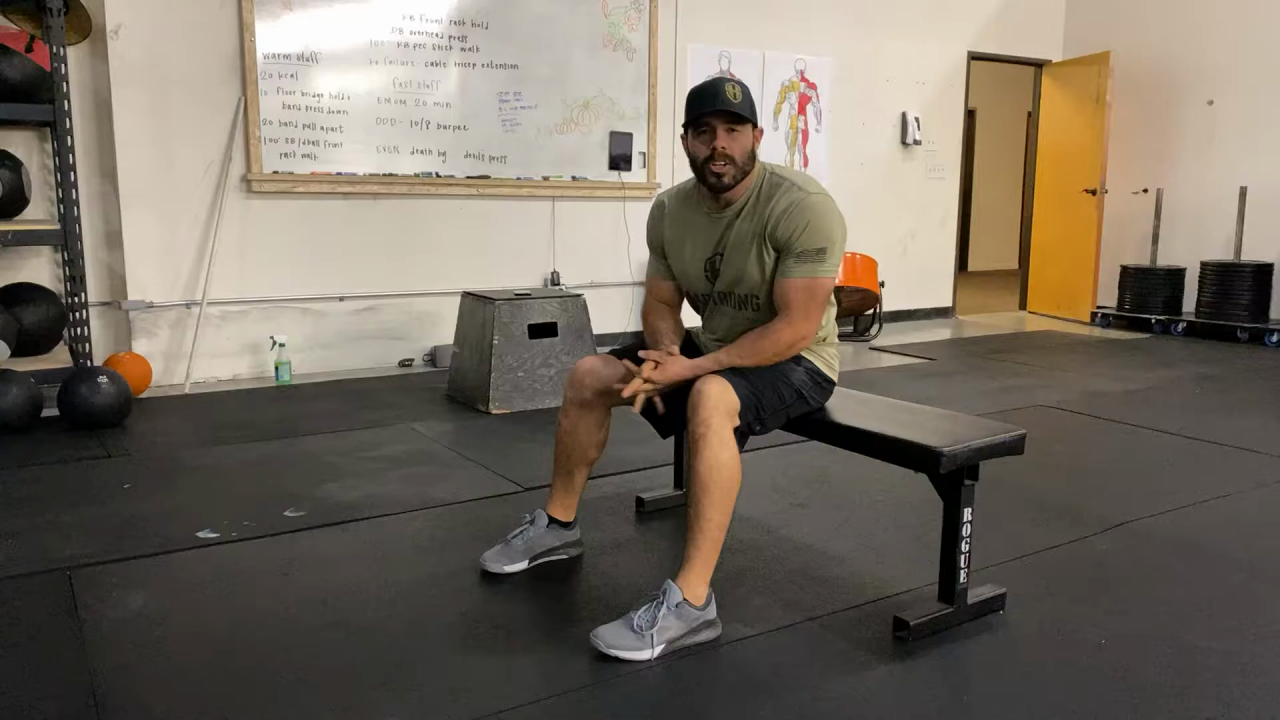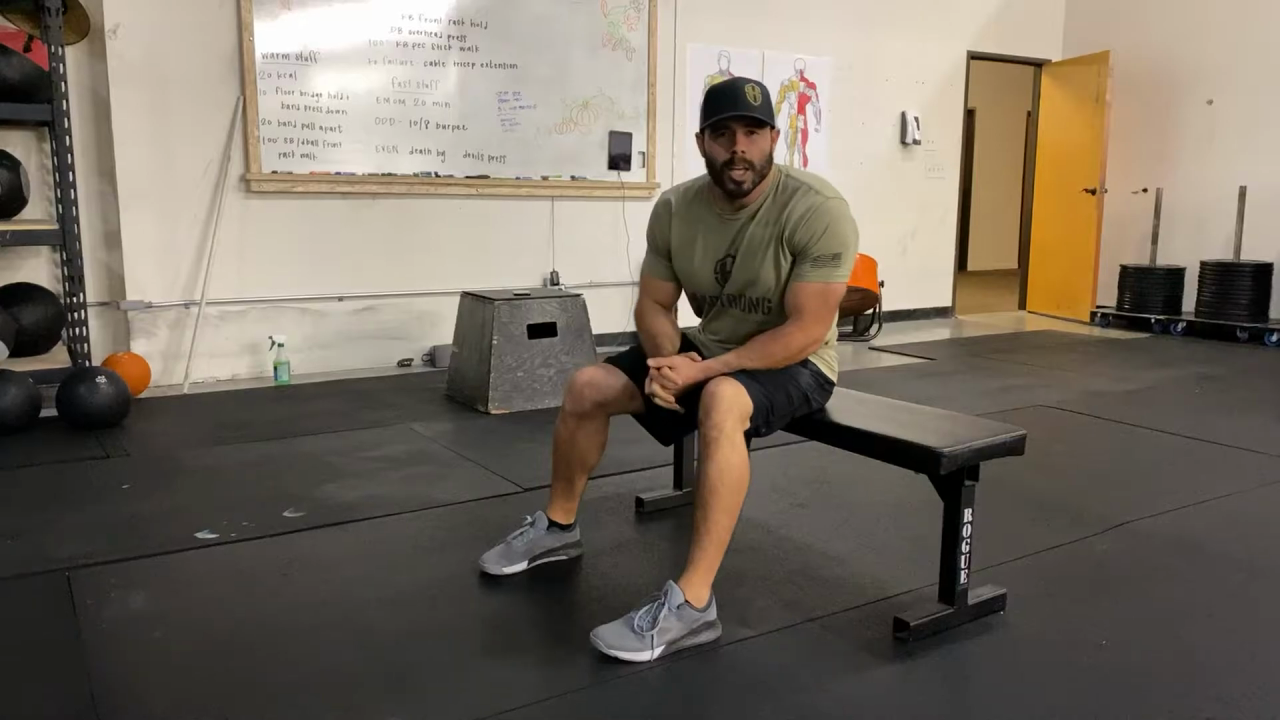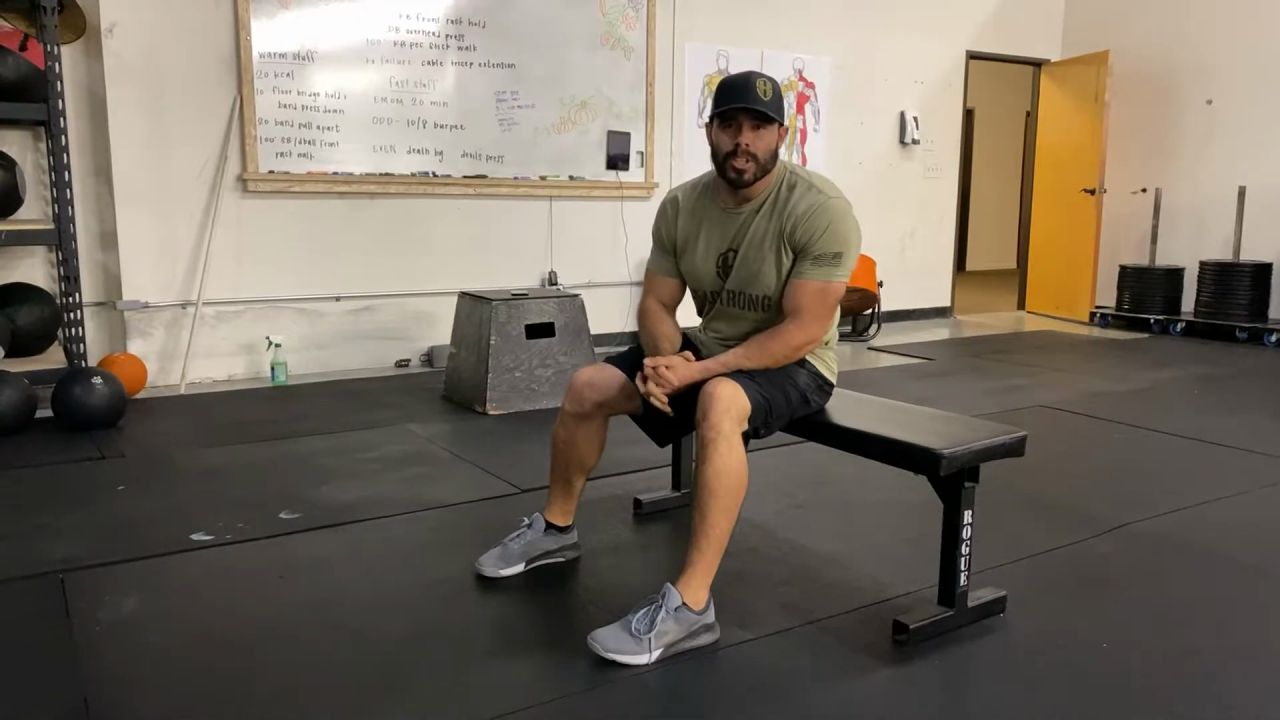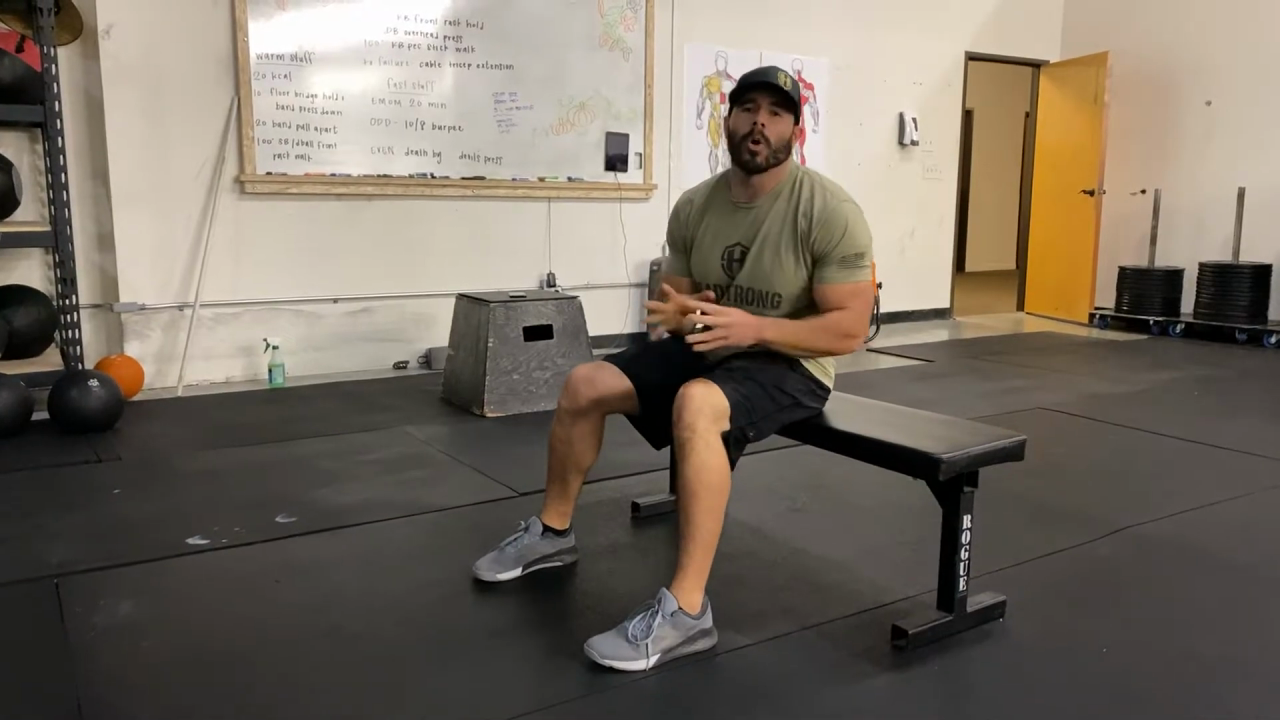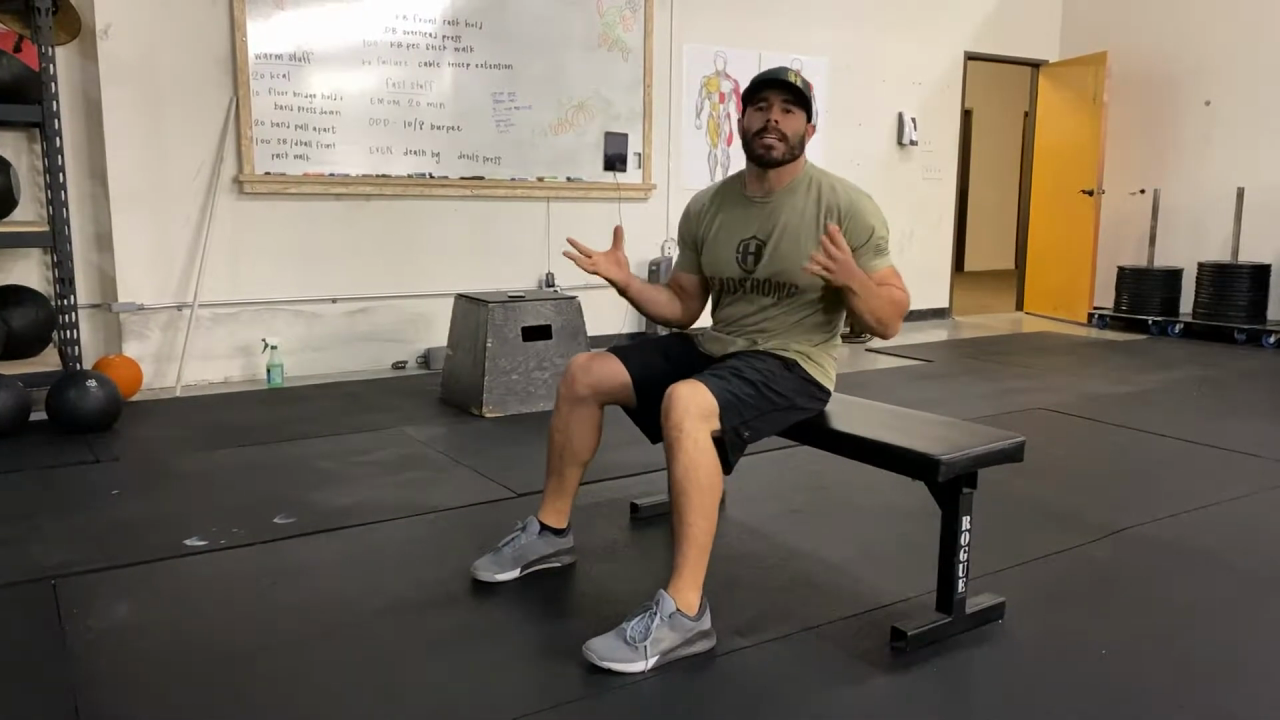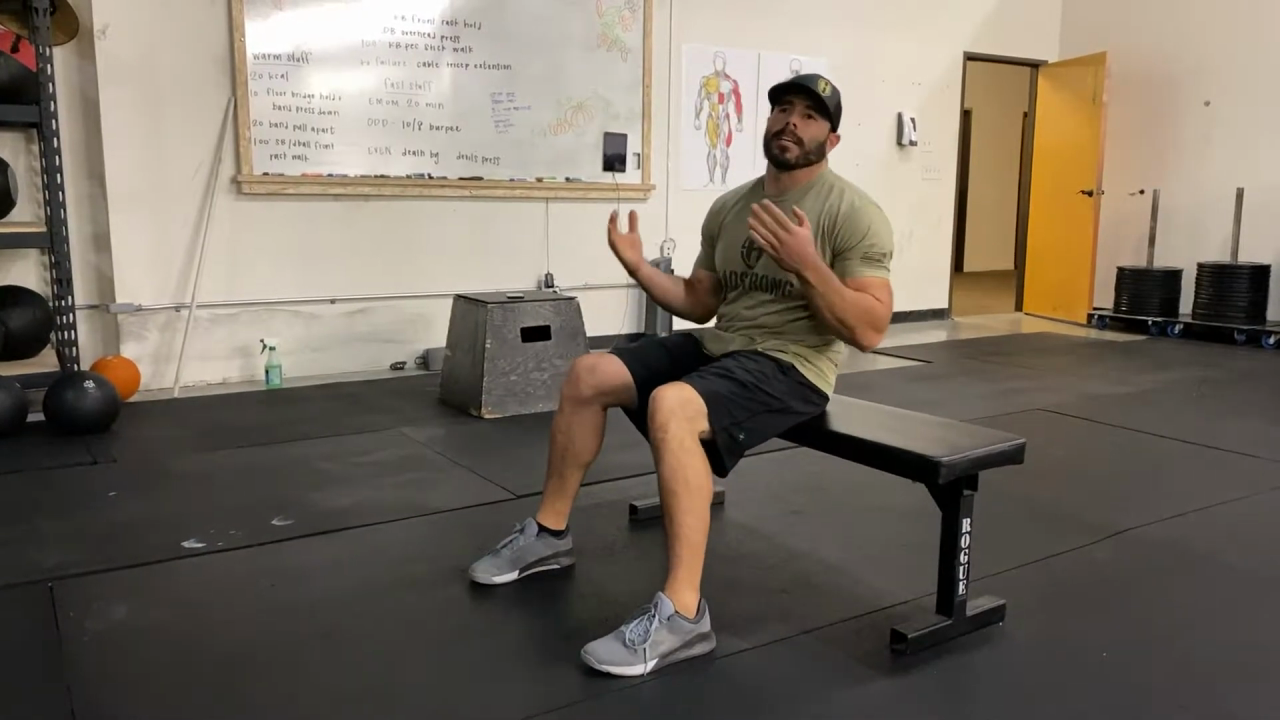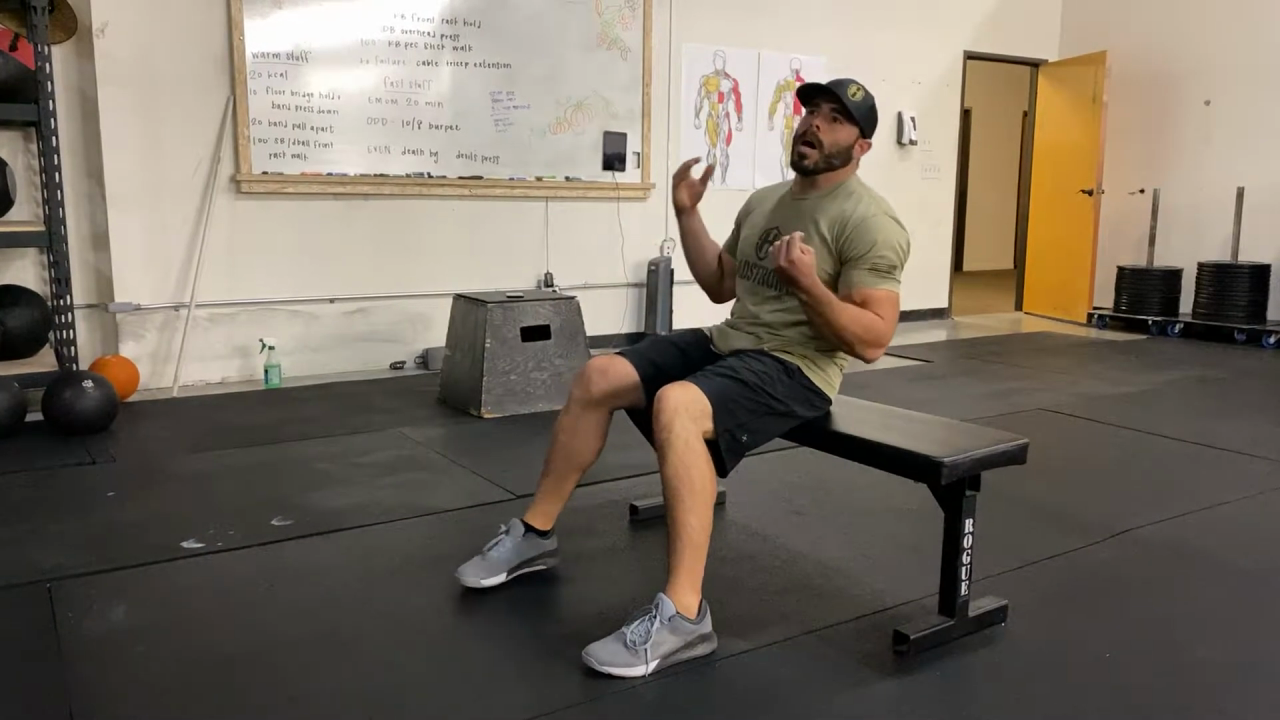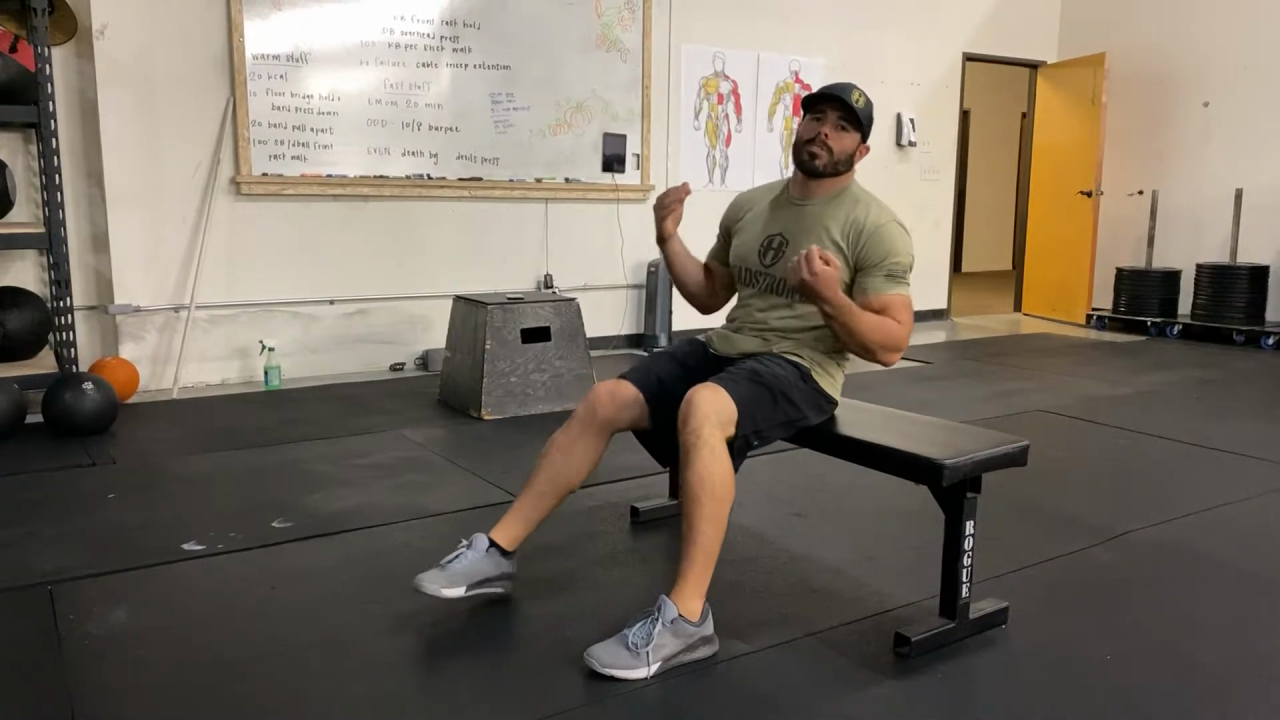
dt=0.4s
person 1, frame 1
left shoulder: (802, 207)
right shoulder: (671, 209)
left elbow: (796, 329)
right elbow: (661, 302)
left wrist: (692, 367)
right wrist: (663, 355)
left hip: (794, 361)
right hip: (713, 347)
left knee: (709, 399)
right knee: (588, 376)
left ankle: (690, 601)
right ankle: (559, 525)
person 1, frame 2
left shoulder: (817, 211)
right shoulder: (674, 208)
left elbow: (805, 332)
right elbow: (653, 303)
left wrist: (701, 371)
right wrist: (668, 359)
left hip: (793, 363)
right hip: (709, 347)
left knee: (720, 403)
right knee: (587, 387)
left ankle: (691, 604)
right ankle: (558, 527)
person 1, frame 3
left shoulder: (820, 209)
right shoulder: (681, 205)
left elbow: (803, 333)
right elbow: (656, 303)
left wrist: (696, 371)
right wrist: (667, 358)
left hip: (793, 364)
right hip: (710, 349)
left knee: (718, 402)
right knee: (587, 388)
left ankle: (689, 606)
right ankle: (555, 529)
person 1, frame 4
left shoulder: (829, 212)
right shoulder: (695, 206)
left elbow: (850, 329)
right elbow: (679, 305)
left wrist: (760, 328)
right wrist: (674, 314)
left hip: (789, 365)
right hip: (711, 350)
left knee: (695, 405)
right knee: (583, 384)
left ankle: (685, 610)
right ankle: (552, 532)
person 1, frame 5
left shoulder: (844, 207)
right shoulder: (705, 208)
left elbow: (891, 318)
right elbow: (682, 307)
left wrist: (849, 277)
right wrist: (625, 282)
left hip: (790, 364)
right hip: (714, 346)
left knee: (683, 404)
right knee: (583, 374)
left ankle: (683, 612)
right ankle: (550, 532)
person 1, frame 6
left shoulder: (852, 214)
right shoulder: (730, 206)
left elbow: (868, 330)
right elbow: (700, 304)
left wrist: (806, 264)
right wrist: (637, 266)
left hip: (789, 366)
right hip: (720, 345)
left knee: (670, 407)
right knee: (587, 375)
left ankle: (682, 613)
right ankle: (549, 533)
person 1, frame 7
left shoulder: (867, 221)
right shoulder: (764, 201)
left elbow: (871, 342)
right elbow: (720, 286)
left wrist: (807, 282)
right wrist: (686, 216)
left hip: (795, 368)
right hip: (728, 341)
left knee: (676, 405)
right knee: (598, 376)
left ankle: (684, 614)
right ankle: (533, 534)
person 1, frame 8
left shoulder: (874, 228)
right shoulder: (752, 204)
left elbow: (889, 345)
right elbow: (707, 297)
left wrist: (832, 299)
right wrist: (668, 241)
left hip: (800, 369)
right hip: (727, 349)
left knee: (702, 408)
right knee: (604, 404)
left ankle: (685, 617)
right ankle: (495, 551)
